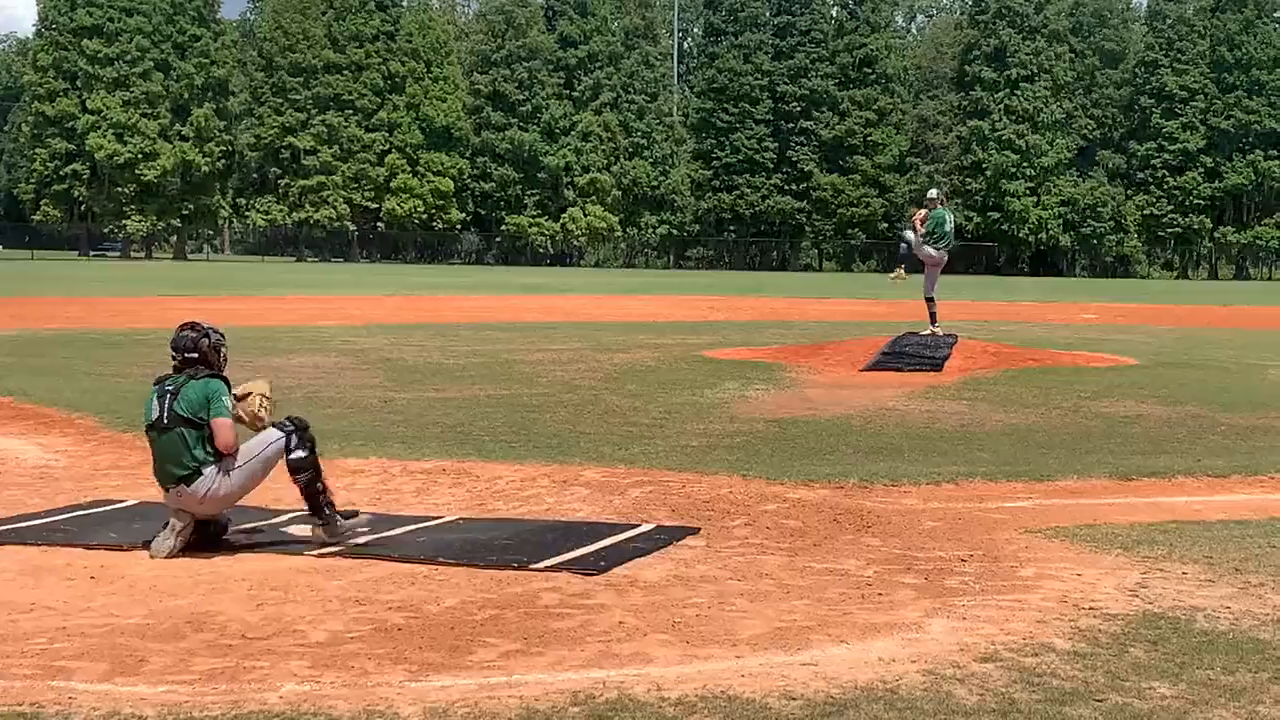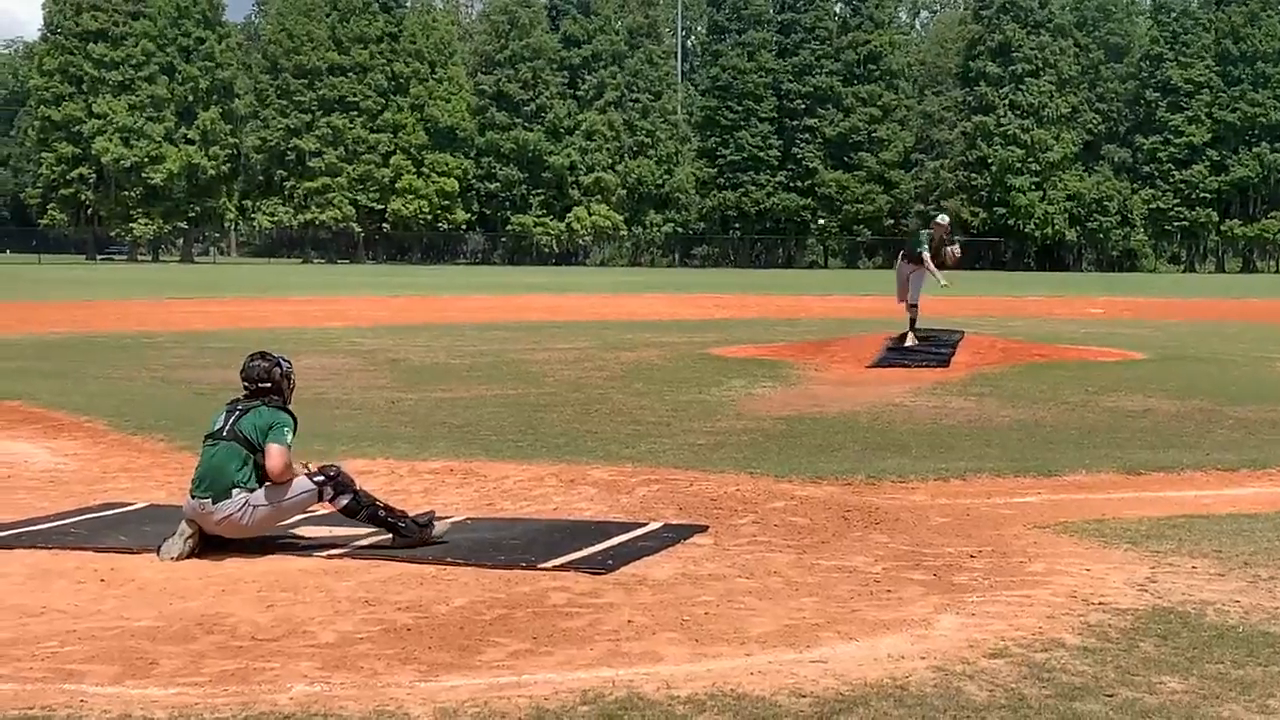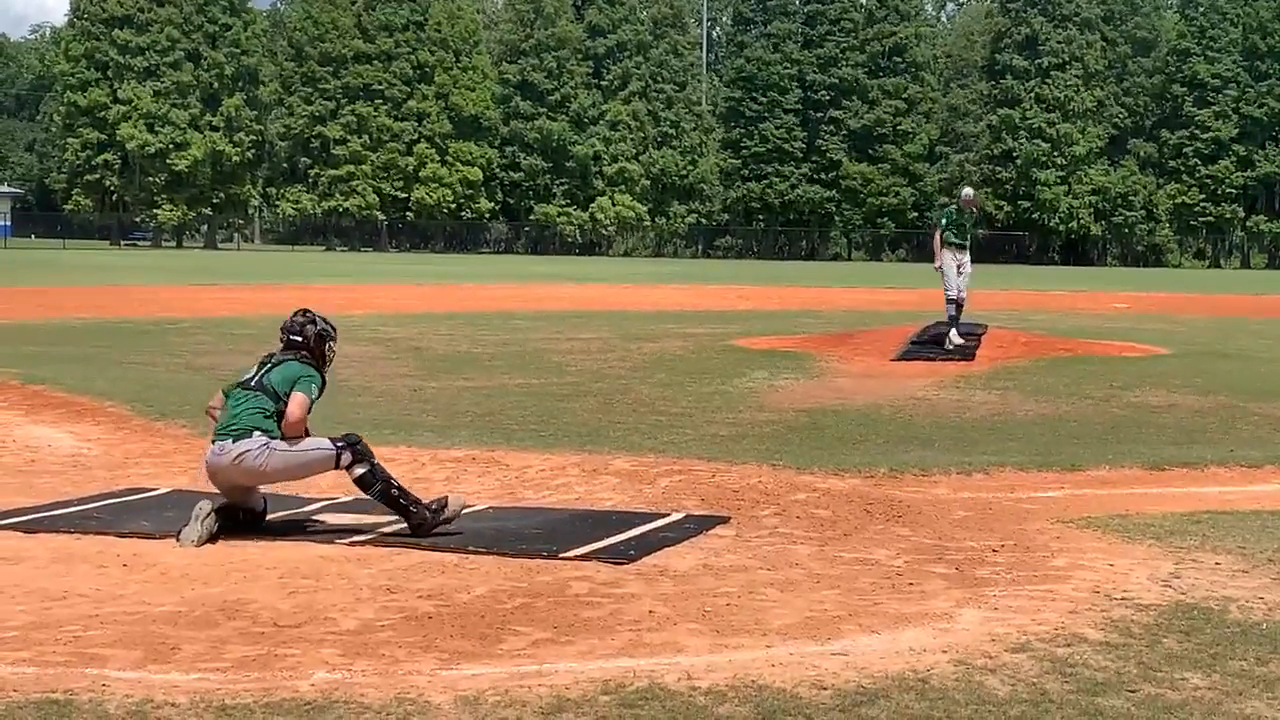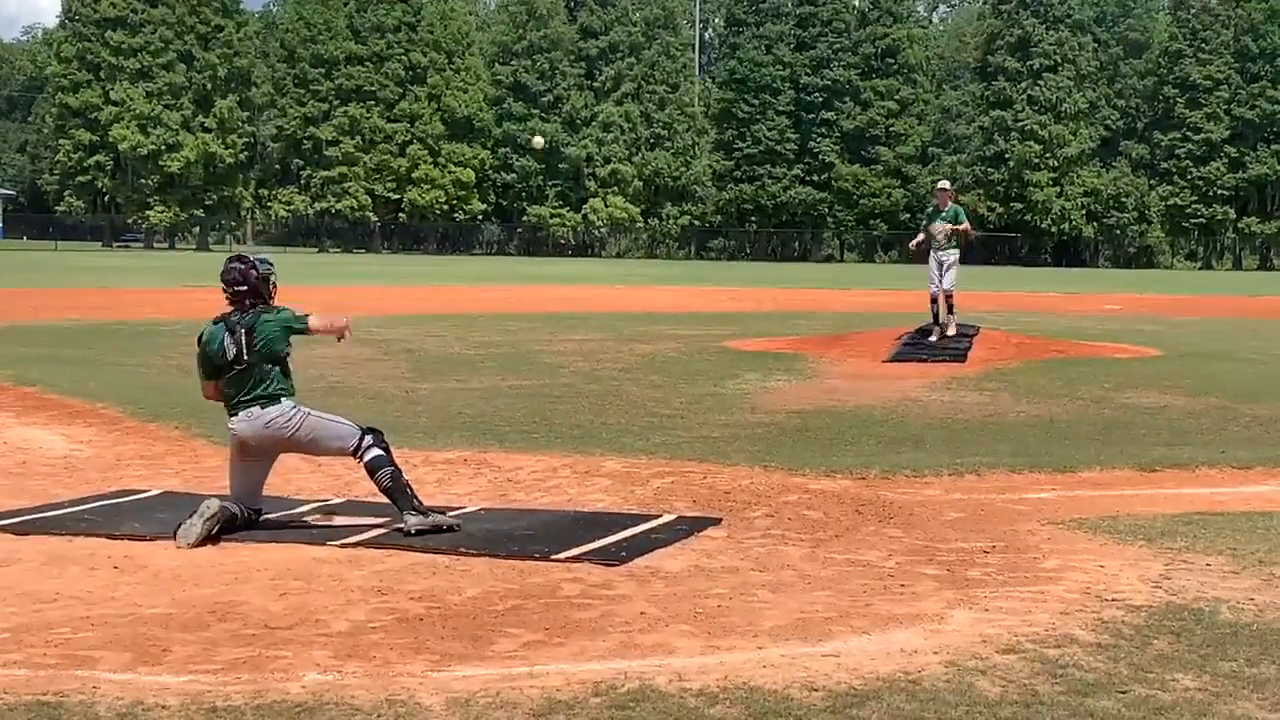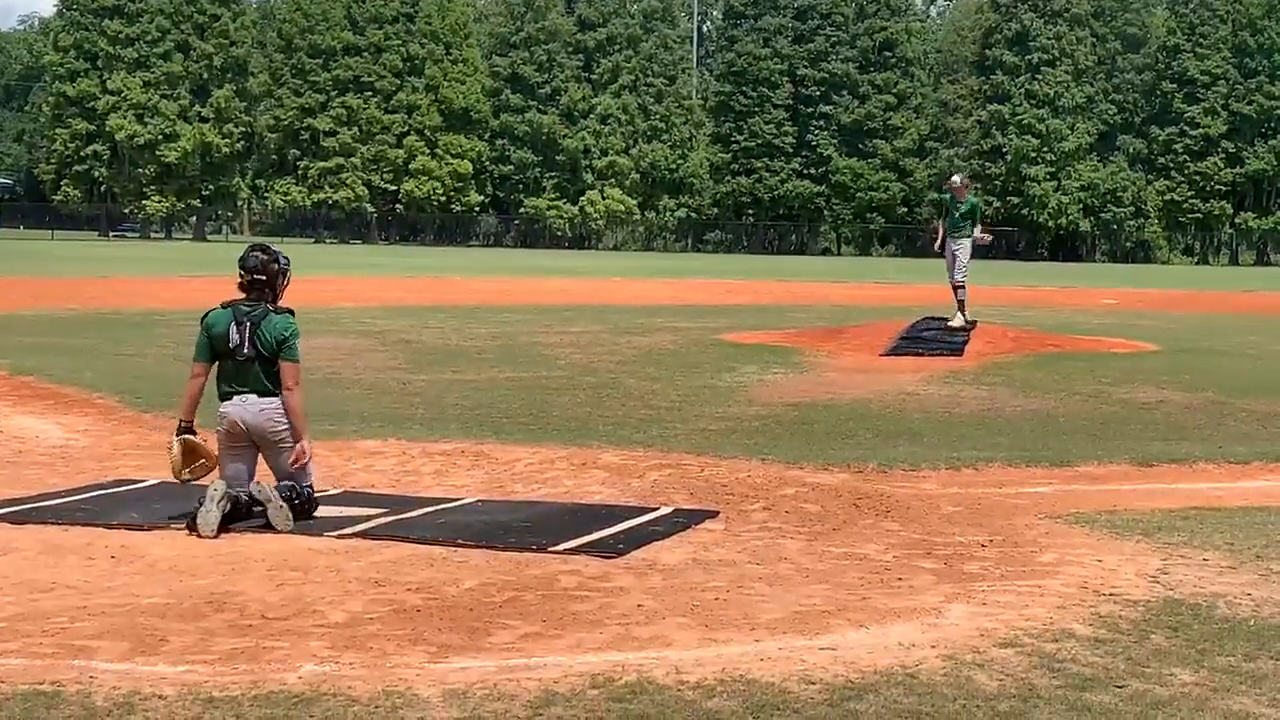
dt=1s
person 1, frame 1
left shoulder: (156, 392)
right shoulder: (211, 385)
right elbow: (227, 444)
left hip: (175, 497)
right hip: (210, 487)
left knee: (216, 525)
right knee: (292, 430)
left ankle: (183, 526)
right ankle: (326, 520)
person 1, frame 2
left shoulder: (229, 411)
right shoulder: (279, 417)
right elbow: (276, 469)
left wrist: (291, 471)
right wrist: (294, 474)
left hip: (198, 509)
right hip: (233, 512)
right knee: (330, 480)
left ankle: (196, 529)
right ankle: (405, 527)
person 1, frame 3
left shoulder: (263, 367)
right shoulder: (308, 372)
left elbow: (213, 407)
right elbow: (294, 418)
right wrist: (302, 441)
left hip: (215, 458)
right hip: (251, 452)
left knee: (253, 512)
right knee: (351, 449)
left ankle: (214, 518)
right ankle: (420, 515)
person 1, frame 4
left shoulder: (210, 335)
right shoulder: (276, 318)
left elbow: (210, 393)
right elbow: (333, 324)
right wrist: (342, 327)
left hip: (241, 428)
right hip: (282, 416)
left knee: (246, 509)
right knee: (369, 441)
left ankle: (217, 518)
right ankle: (413, 513)
person 1, frame 5
left shoulder: (215, 319)
right shoulder: (283, 324)
left elbow: (197, 376)
right elbow: (290, 387)
left wrist: (185, 424)
right wrist: (303, 437)
left hip: (231, 413)
right hip: (272, 411)
left knee: (239, 499)
right knee: (303, 497)
left ankle: (225, 501)
right ankle: (279, 494)
